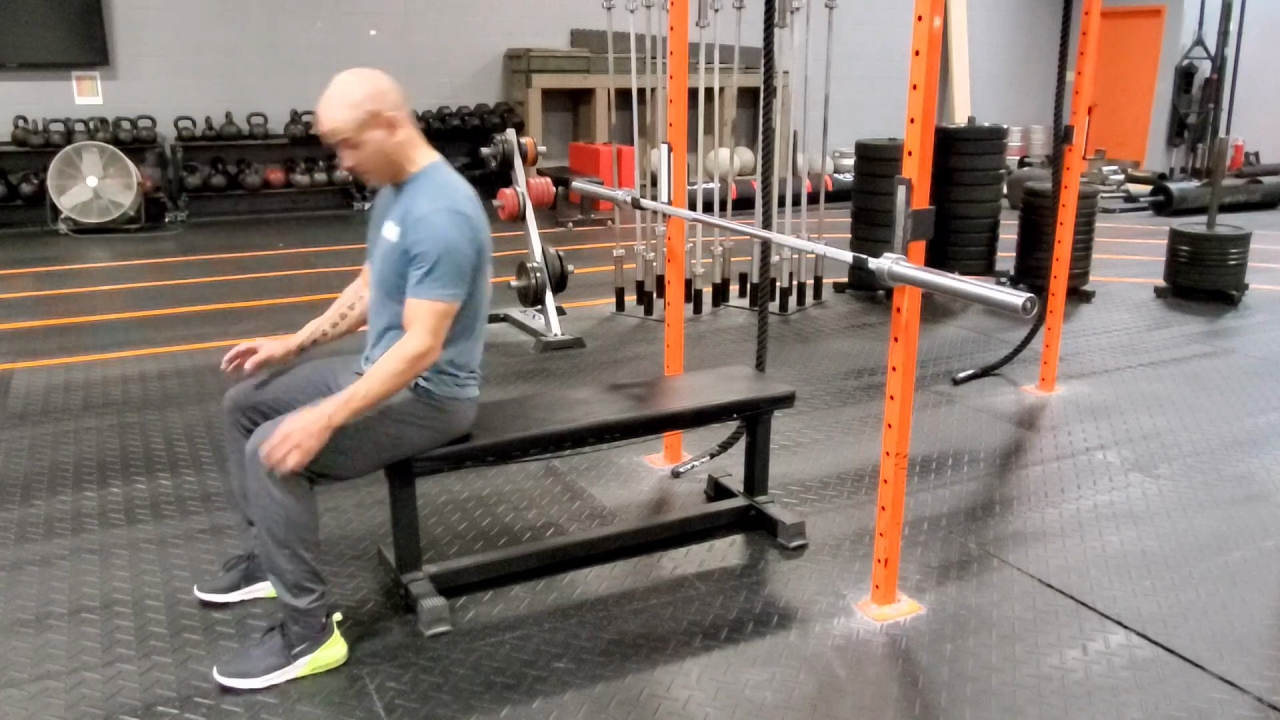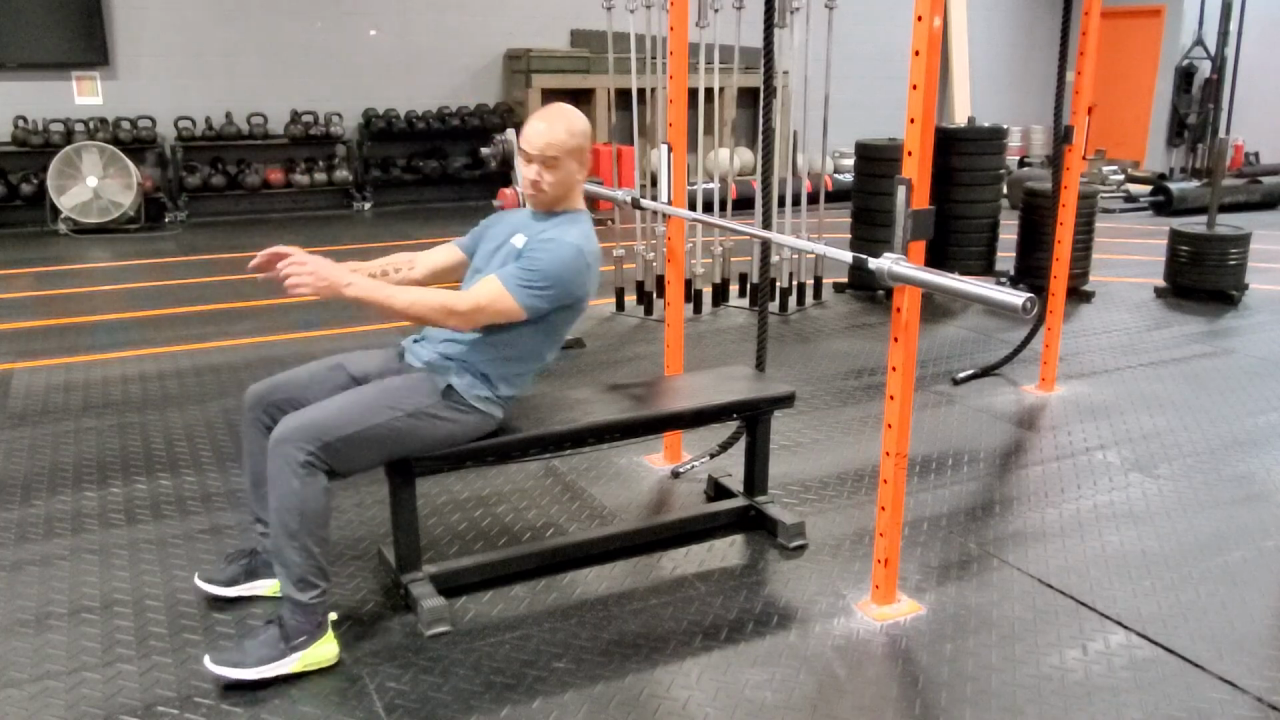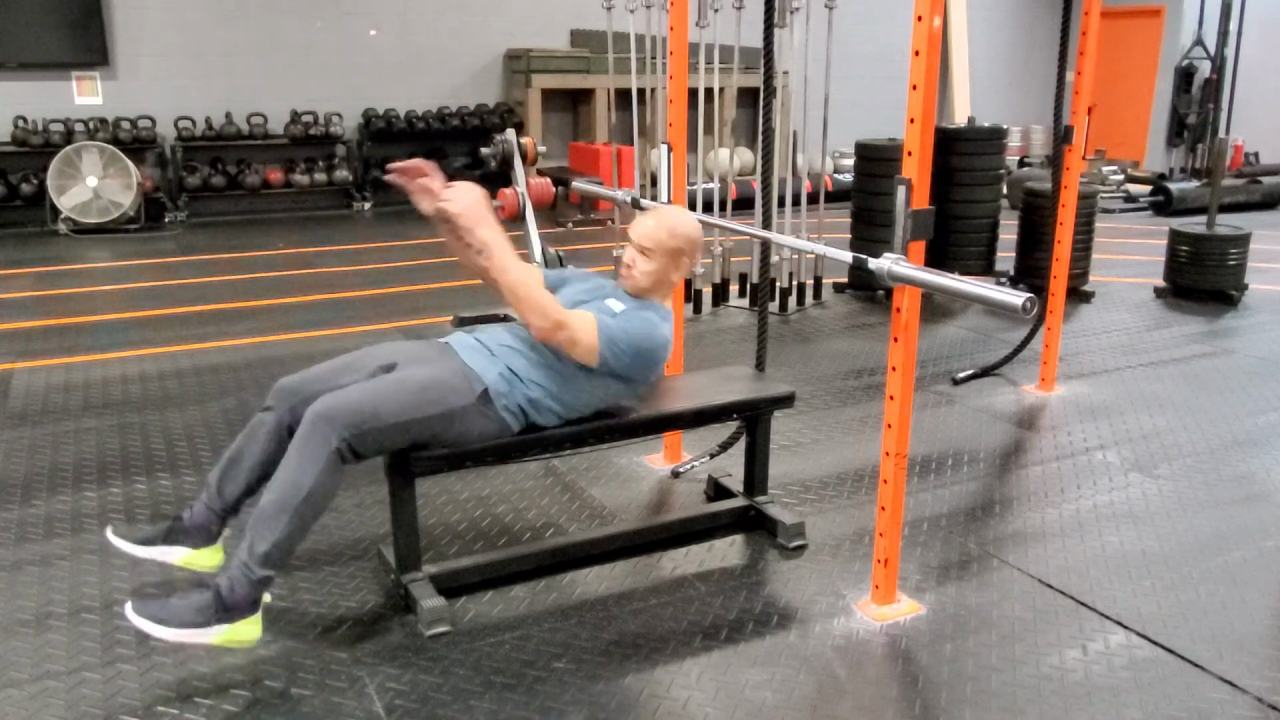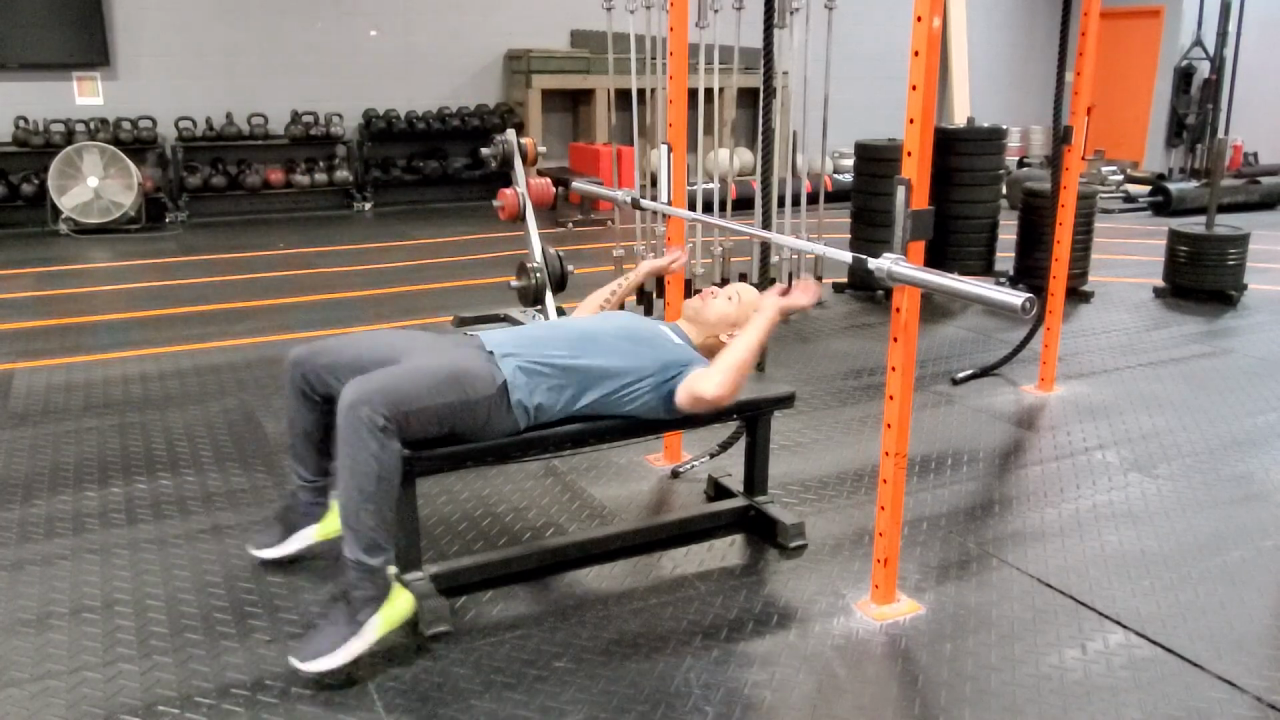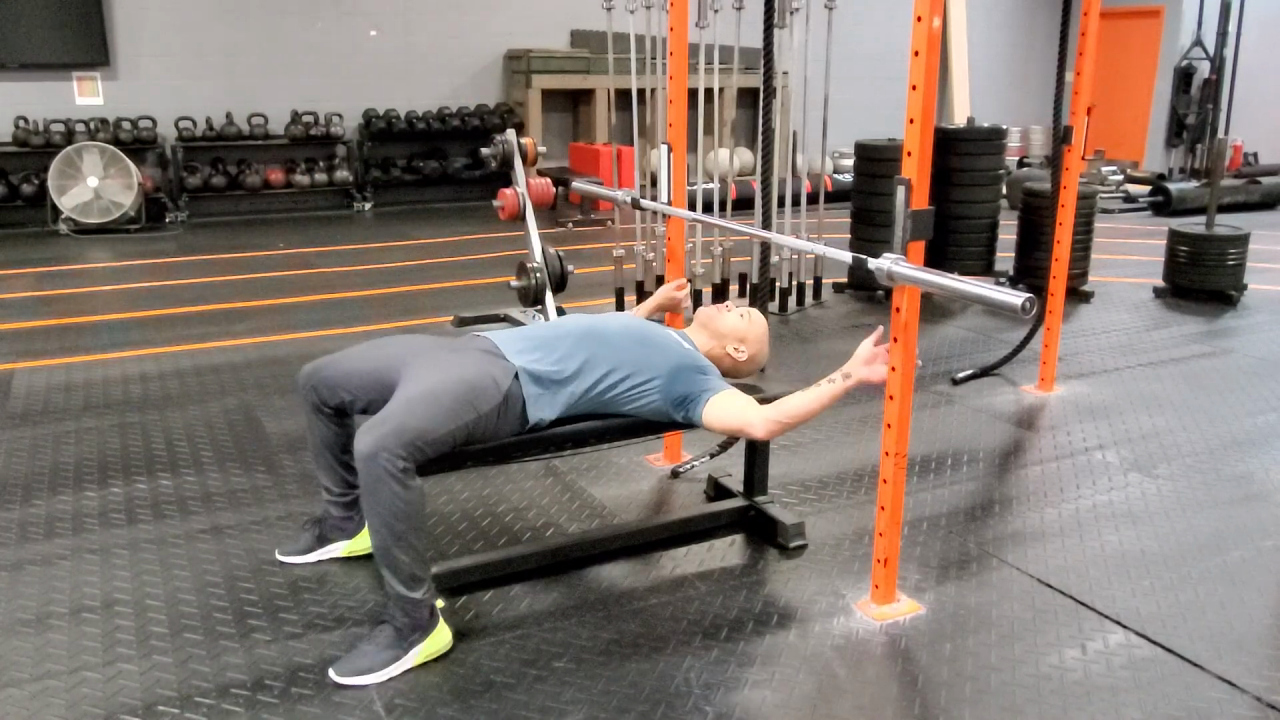
dt=0.4s
person 1, frame 1
left shoulder: (440, 213)
right shoulder: (396, 193)
left elbow: (422, 347)
right elbow: (367, 290)
left wrist: (325, 417)
right wrist: (291, 344)
left hip: (427, 395)
right hip: (378, 363)
left knee: (273, 452)
right knee: (244, 401)
left ankle: (309, 631)
right ankle: (267, 553)
person 1, frame 2
left shoulder: (568, 249)
right shoulder: (512, 220)
left elbow: (463, 311)
right elbow: (424, 267)
left wrist: (346, 284)
right wrist: (328, 267)
left hip: (459, 395)
right hip: (417, 359)
left knee: (297, 442)
right knee: (266, 402)
left ankle: (305, 627)
right ankle: (275, 550)
person 1, frame 3
left shoulder: (647, 337)
right shoulder: (600, 285)
left elbow: (546, 324)
right elbow: (497, 271)
left wrist: (485, 225)
right wrist: (447, 215)
left hip: (483, 394)
right hip: (452, 351)
left knee: (329, 421)
right knee: (289, 396)
left ankle: (237, 598)
right ankle: (201, 527)
person 1, frame 4
left shoulder: (682, 365)
right shoulder: (662, 331)
left elbow: (708, 391)
left wrist: (769, 310)
right wrist: (639, 273)
left hip: (505, 388)
right hip: (477, 347)
left knee: (363, 403)
right knee: (308, 366)
left ankle: (369, 592)
right ankle: (314, 505)
person 1, frame 5
left shoulder: (694, 377)
right shoulder: (661, 337)
left elbow: (759, 422)
left wrist: (850, 374)
right wrist: (656, 301)
left hip: (506, 385)
right hip: (477, 346)
left knee: (382, 449)
right knee: (322, 382)
left ankle: (415, 623)
right ankle: (347, 519)
